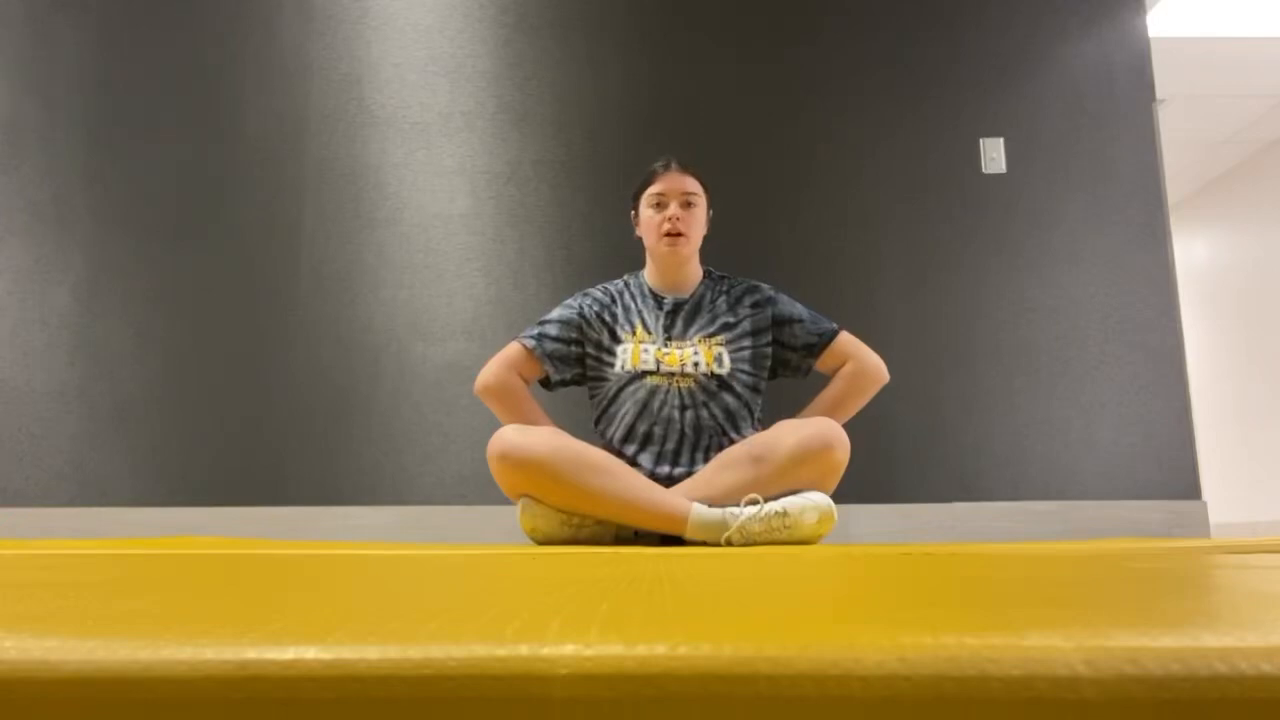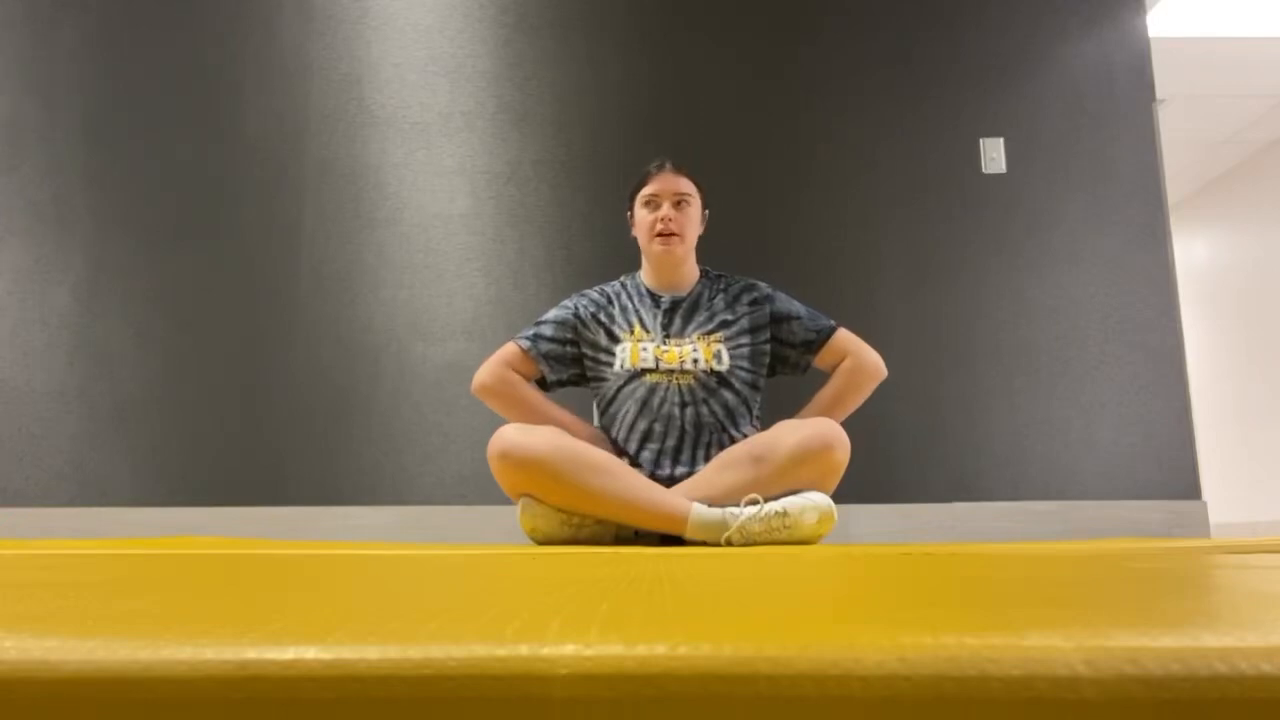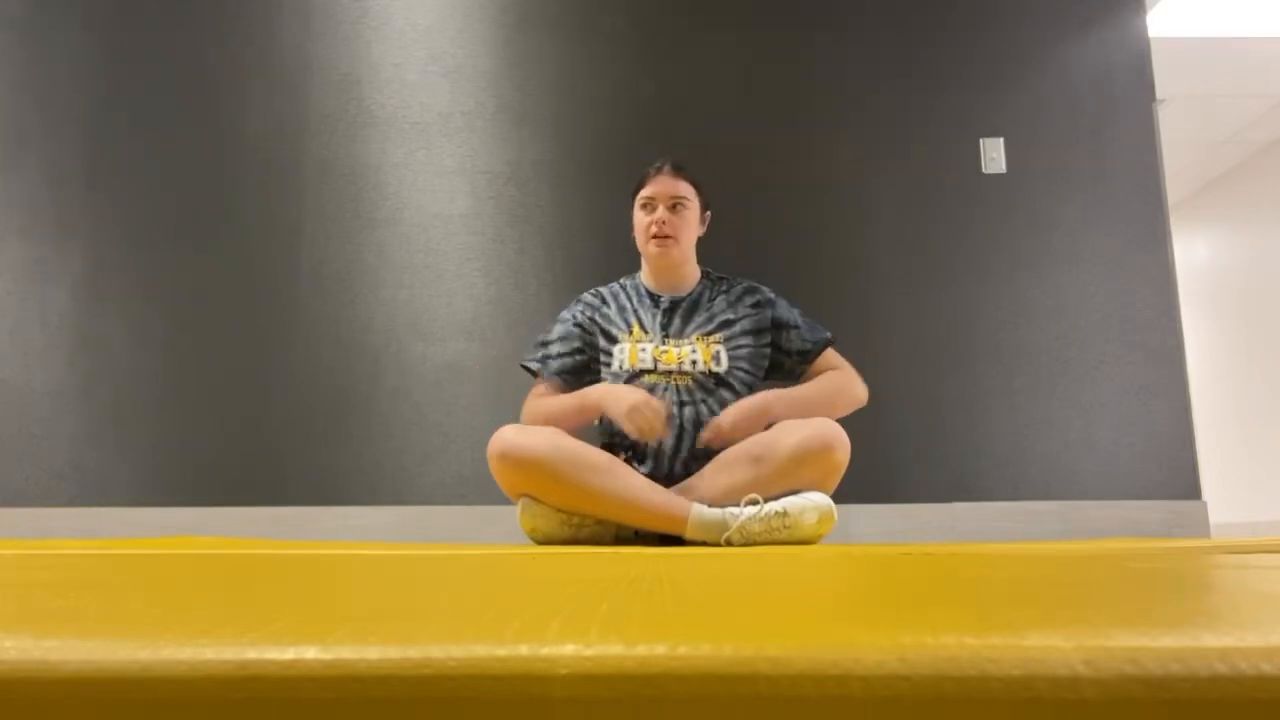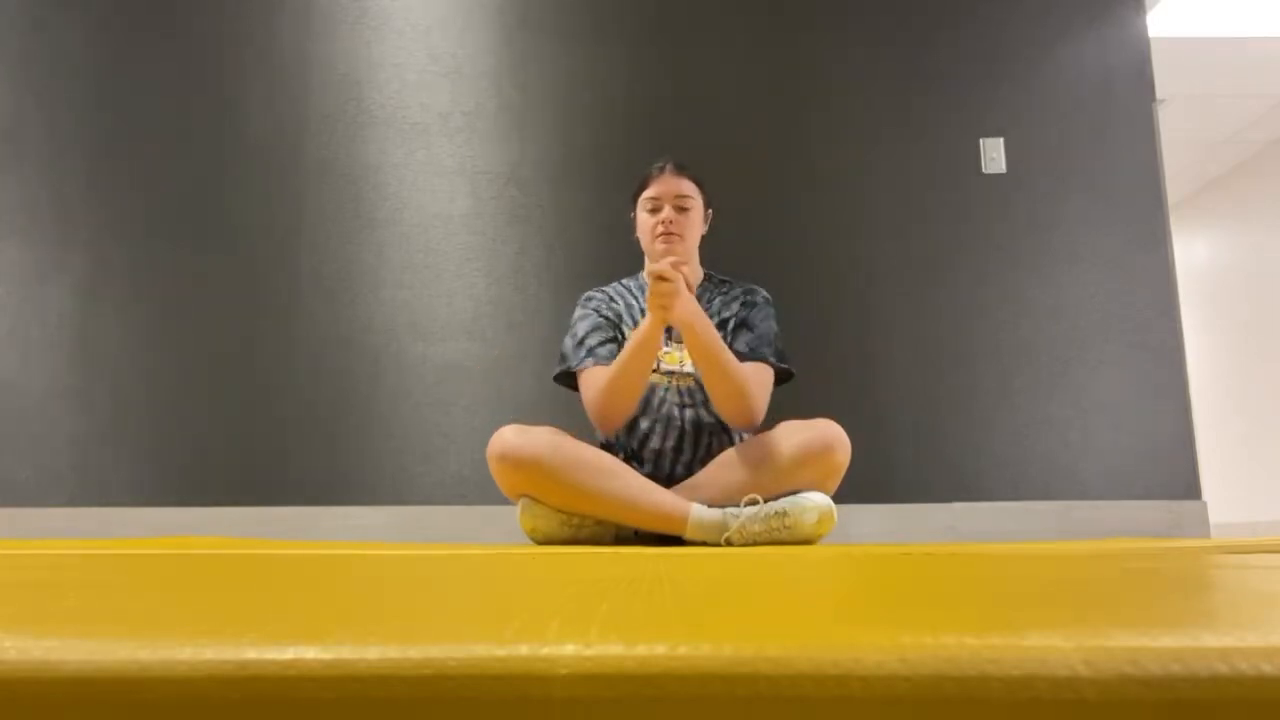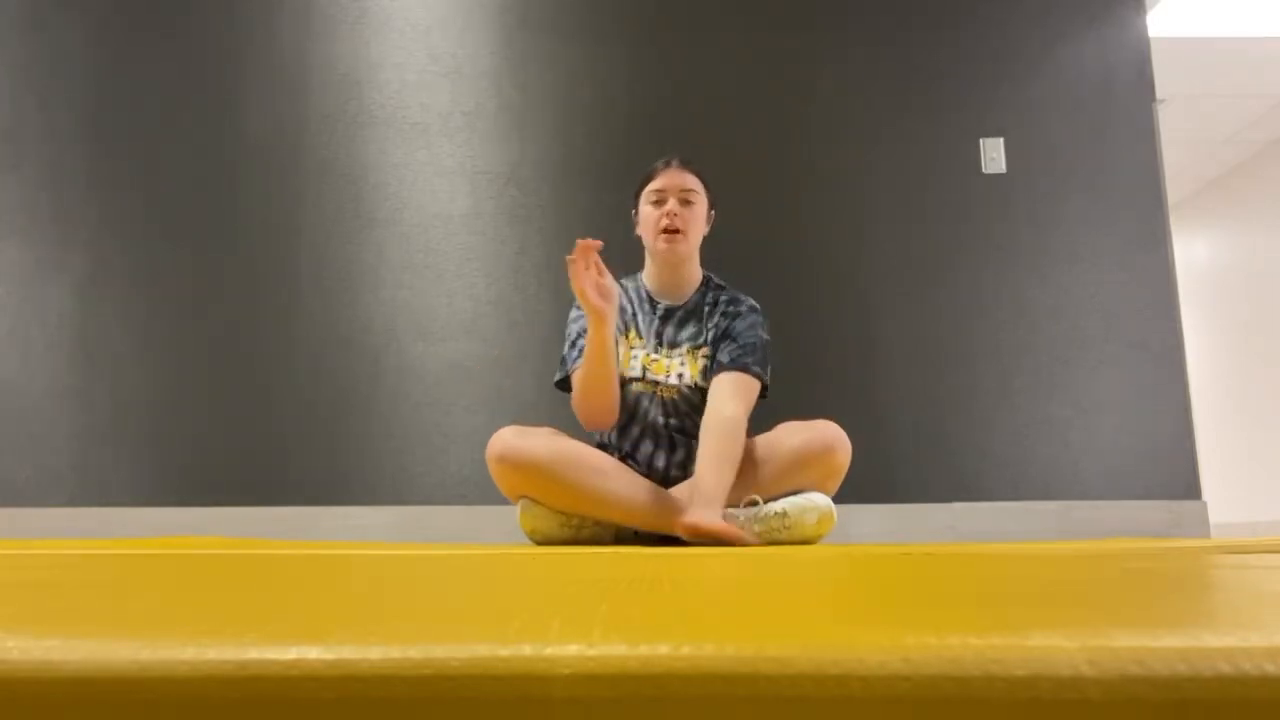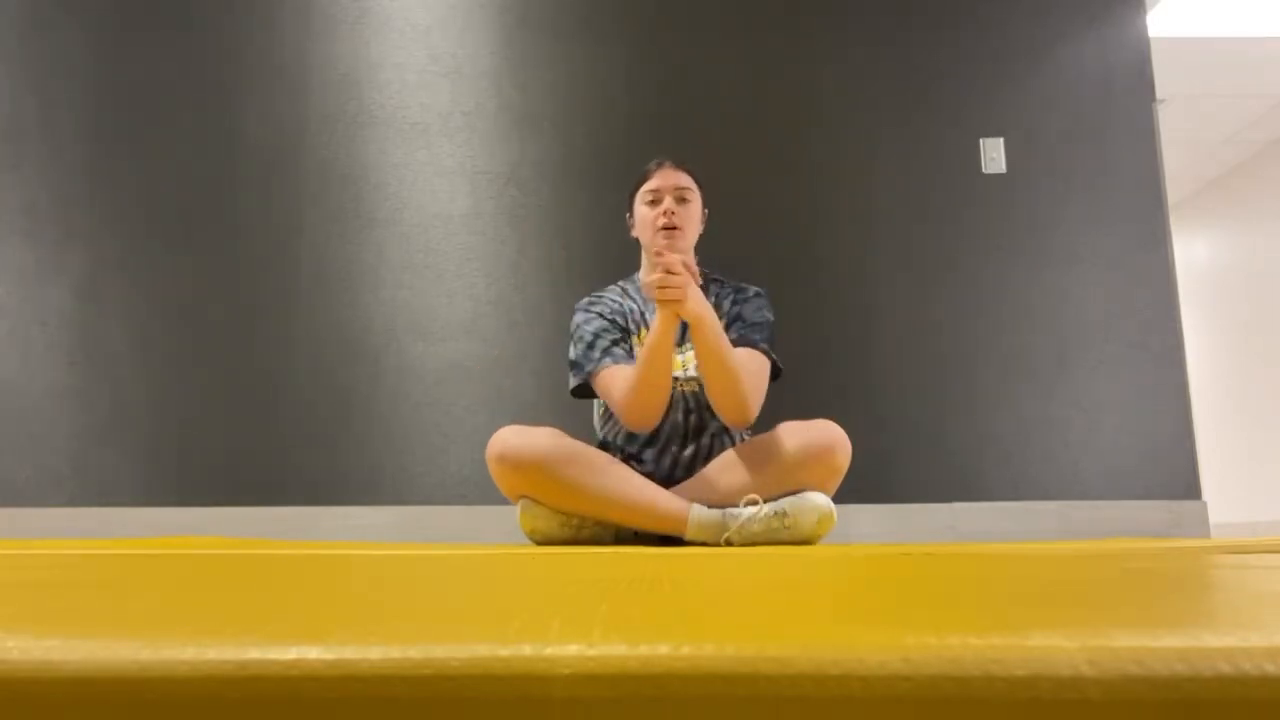
dt=0.5s
person 1, frame 1
left shoulder: (756, 307)
right shoulder: (597, 310)
left elbow: (867, 368)
right elbow: (495, 379)
left wrist: (788, 450)
right wrist: (565, 465)
left hip: (733, 491)
right hip: (621, 496)
left knee: (827, 442)
right knee: (509, 447)
left ankle: (595, 518)
right ankle: (722, 523)
person 1, frame 2
left shoulder: (753, 304)
right shoulder: (593, 310)
left elbow: (865, 364)
right elbow: (492, 377)
left wrist: (783, 446)
right wrist: (586, 437)
left hip: (731, 489)
right hip: (619, 493)
left knee: (828, 442)
right knee: (510, 445)
left ankle: (619, 522)
right ankle: (723, 523)
person 1, frame 3
left shoulder: (753, 305)
right shoulder: (594, 309)
left elbow: (850, 389)
right elbow: (534, 417)
left wrist: (763, 406)
right wrist: (603, 397)
left hip: (728, 487)
right hip: (621, 490)
left knee: (826, 440)
right knee: (509, 444)
left ankle: (600, 517)
right ankle: (719, 523)
person 1, frame 4
left shoulder: (747, 304)
right shoulder: (601, 305)
left elbow: (749, 414)
right elbow: (604, 417)
left wrist: (689, 316)
right wrist: (655, 320)
left hip: (727, 482)
right hip: (620, 485)
left knee: (826, 441)
right knee: (510, 446)
left ankle: (611, 522)
right ankle: (722, 522)
person 1, frame 5
left shoulder: (737, 314)
right shoulder: (598, 307)
left elbow: (727, 414)
right elbow: (594, 417)
left wrist: (709, 509)
right wrist: (601, 317)
left hip: (716, 484)
right hip: (615, 486)
left knee: (827, 443)
right knee: (509, 448)
left ankle: (601, 522)
right ankle: (731, 521)
person 1, frame 6
left shoulder: (741, 303)
right shoulder: (599, 312)
left elbow: (739, 410)
right elbow: (638, 416)
left wrist: (699, 314)
right wrist: (670, 316)
right hip: (621, 486)
left knee: (827, 443)
right knee: (509, 447)
left ankle: (606, 523)
right ankle: (719, 524)
